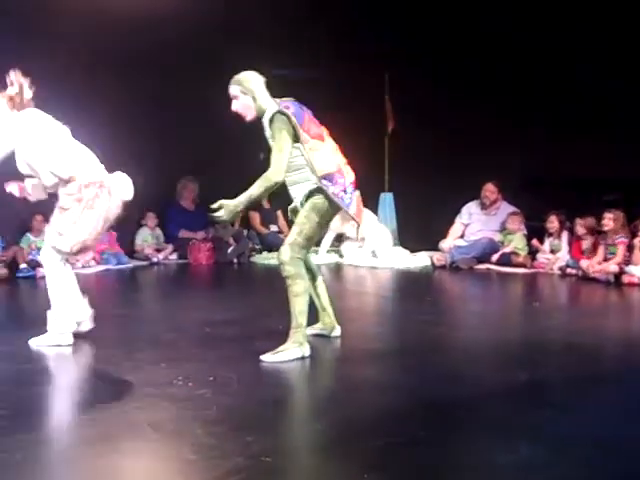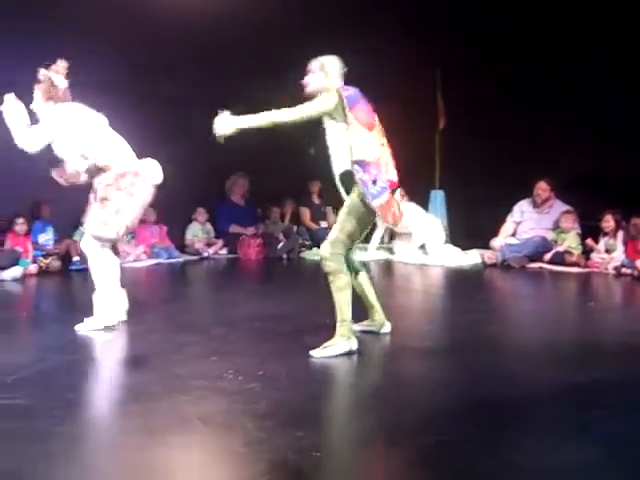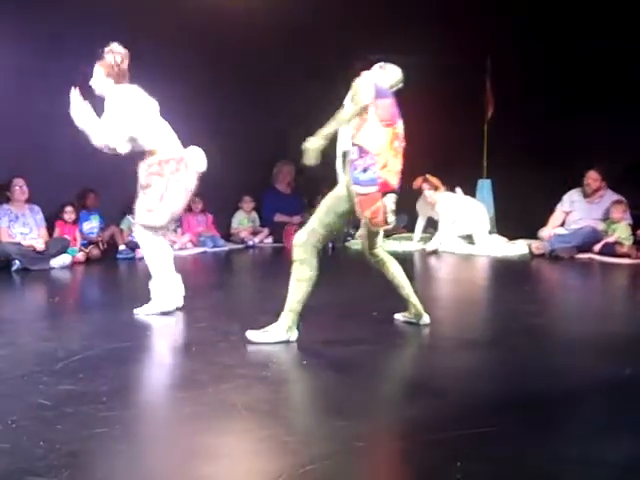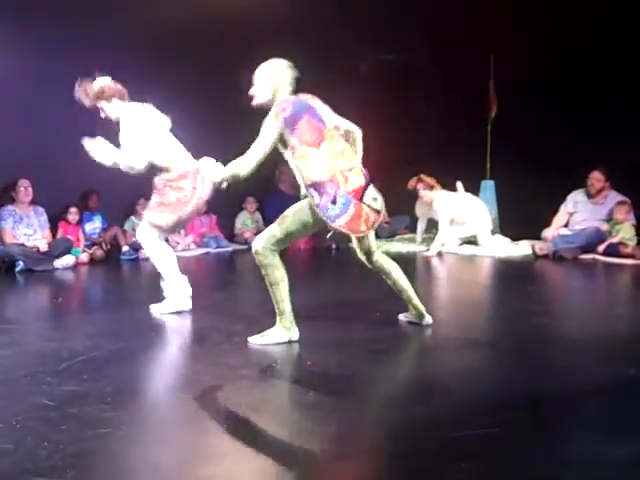
dt=0.5s
person 1, frame 1
left shoulder: (278, 118)
right shoulder: (279, 114)
left elbow: (278, 173)
left wrist: (239, 203)
right wrist: (298, 199)
left hip: (325, 192)
right hip: (319, 191)
left knee: (290, 254)
right knee: (299, 255)
left ankle: (298, 341)
right ankle: (328, 321)
person 1, frame 2
left shoulder: (334, 96)
right shoulder: (350, 100)
left elbow: (287, 115)
left wrist: (238, 122)
left hip: (367, 184)
right hip: (373, 184)
left knee: (331, 251)
right knee: (341, 252)
left ankle: (344, 336)
right ankle: (377, 318)
person 1, frame 3
left shoulder: (365, 84)
right shoulder: (390, 110)
left elbow: (362, 103)
left wrist: (321, 137)
left hip: (360, 178)
right hip: (381, 185)
left knee: (306, 241)
right knee: (373, 251)
left ankle: (287, 324)
right ankle: (416, 310)
person 1, frame 4
left shoulder: (278, 115)
right shoulder: (311, 103)
left elbow: (247, 165)
right elbow: (354, 132)
left wrist: (221, 174)
left hip: (329, 197)
right hip: (353, 189)
left knee: (264, 246)
right knee: (370, 254)
left ankle: (285, 326)
right ankle: (418, 311)
person 2, frame 1
left shoulder: (23, 128)
right shoulder: (32, 126)
left hip: (88, 193)
right hip: (86, 192)
left knee: (52, 256)
right knee: (56, 256)
left ankle: (60, 328)
right ankle: (78, 314)
person 2, frame 2
left shoulder: (60, 118)
right shoulder: (68, 116)
left elbow: (30, 143)
left hip: (123, 180)
right hip: (115, 180)
left knee: (95, 245)
right knee: (95, 244)
left ankle: (106, 312)
right ankle: (115, 307)
person 2, frame 3
left shoulder: (122, 98)
right shoulder: (118, 100)
left elbow: (103, 139)
left wrist: (81, 113)
left hip: (168, 167)
right hip: (162, 168)
left knee: (146, 231)
right knee: (152, 232)
left ankle: (165, 295)
right ankle: (171, 293)
person 2, frame 4
left shoulder: (132, 120)
right shoulder: (139, 112)
left elbow: (136, 163)
left wrist: (104, 150)
left hip: (182, 179)
right hip: (178, 177)
left knee: (148, 234)
right knee: (154, 238)
left ankle: (177, 295)
right ankle: (179, 294)
